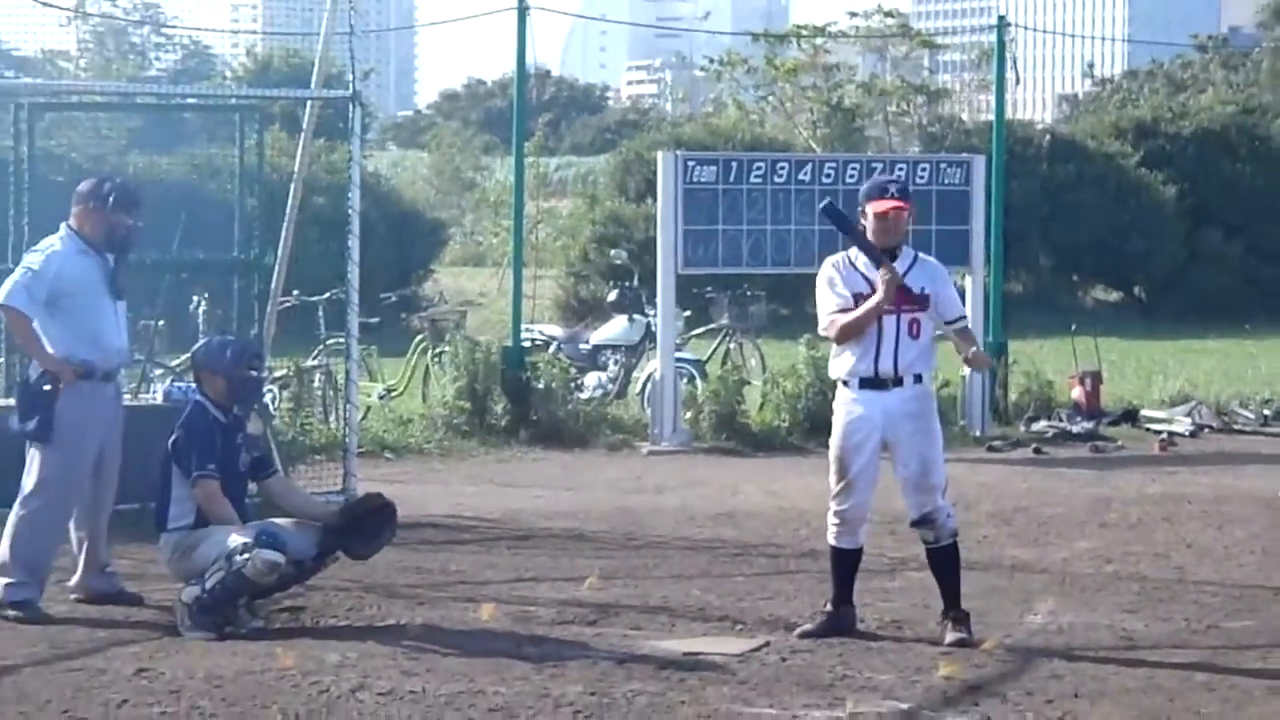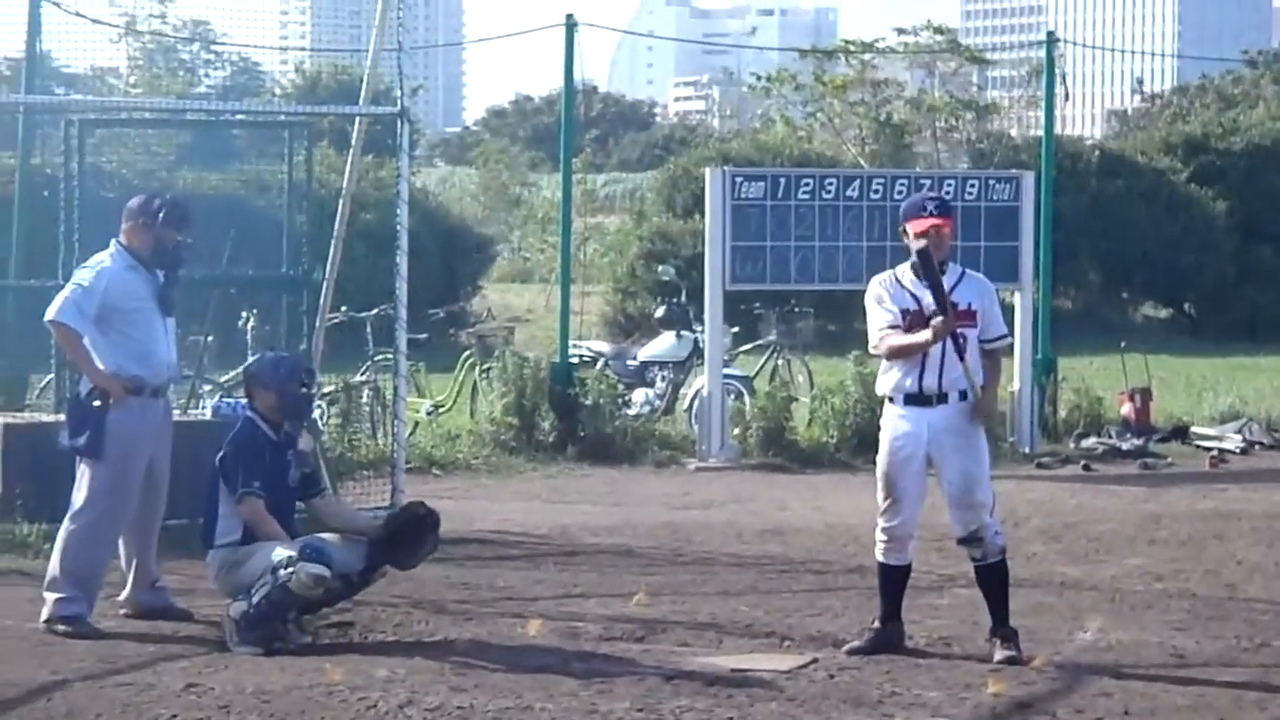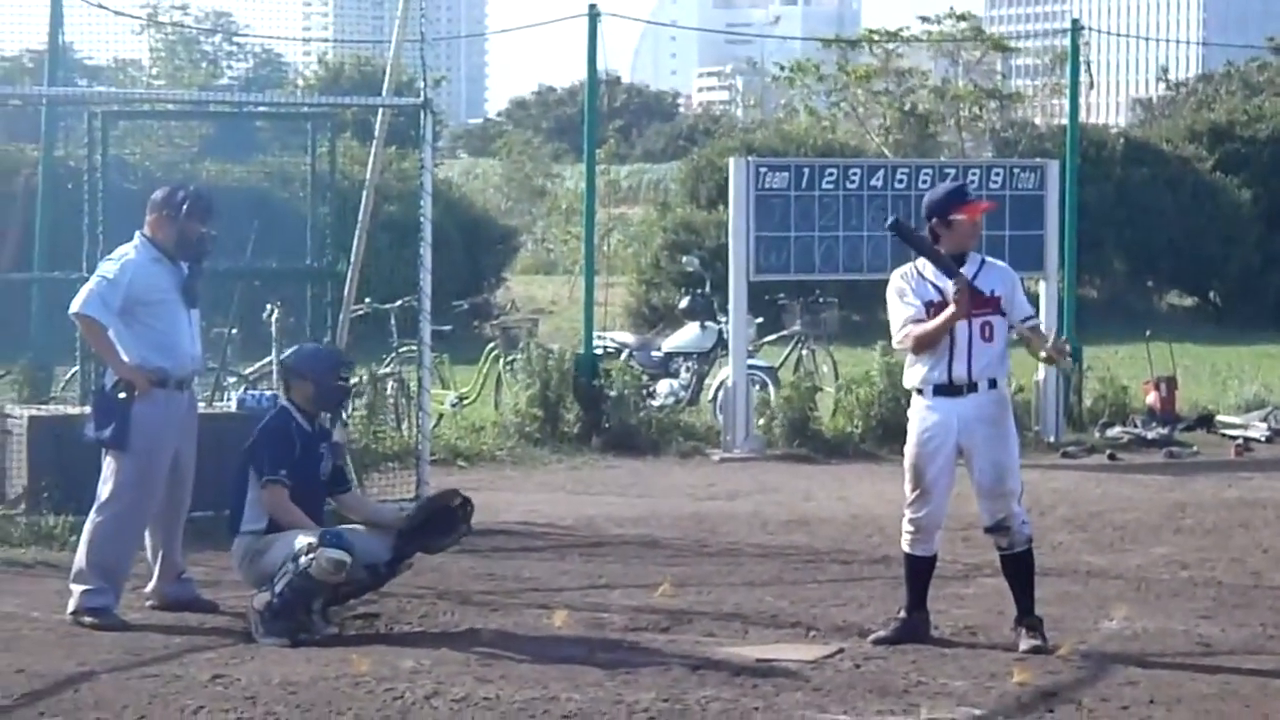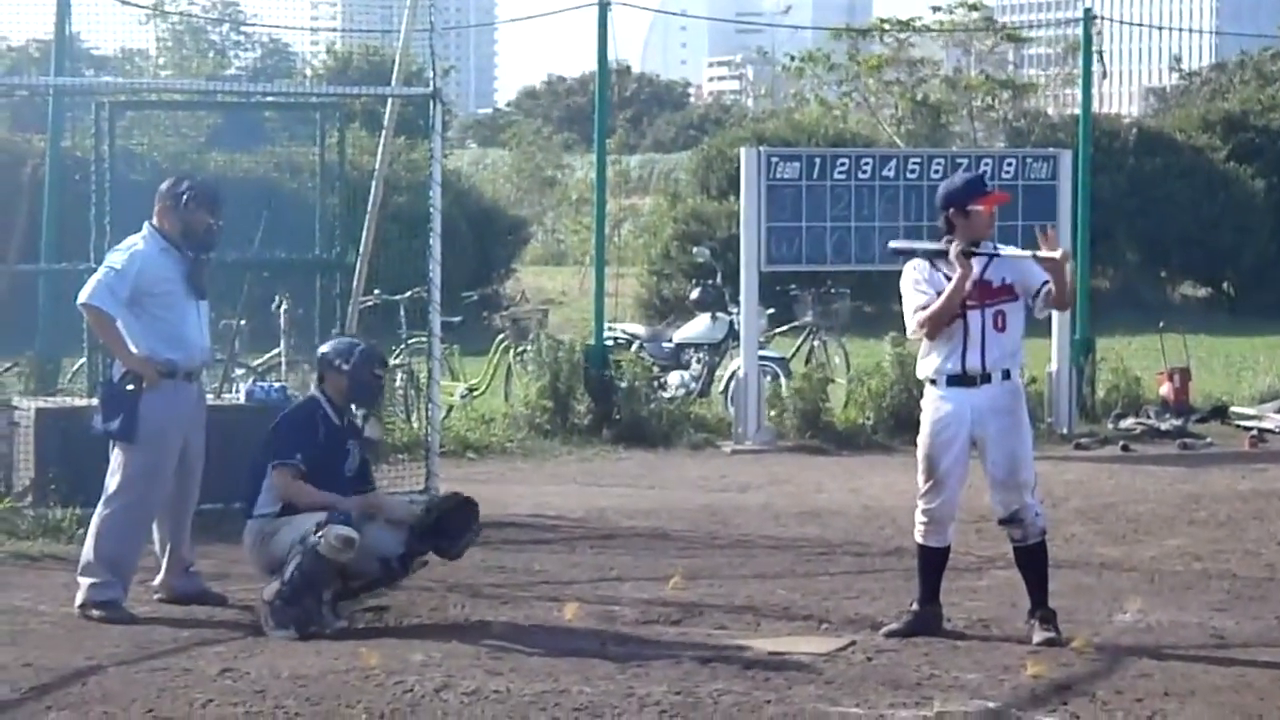
dt=0.3s
person 1, frame 1
left shoulder: (930, 270)
right shoulder: (837, 268)
left elbow: (957, 325)
right elbow: (837, 332)
left wrist: (970, 350)
right wrist: (878, 300)
left hip: (913, 398)
right hip: (857, 400)
left knee: (932, 508)
right knee: (846, 509)
left ankle: (954, 614)
right ankle: (841, 609)
person 1, frame 2
left shoulder: (977, 287)
right shoulder: (885, 286)
left elbow: (993, 351)
right elbow: (887, 346)
left wrist: (989, 393)
right wrist: (929, 336)
left hip: (958, 414)
right hip: (903, 416)
left knee: (978, 523)
right knee: (894, 525)
left ankle: (1002, 631)
right ankle: (888, 626)
person 1, frame 3
left shoulder: (999, 275)
right shoulder: (907, 279)
left elbow: (1025, 329)
right elbow: (913, 342)
left wrist: (1046, 349)
right wrist: (953, 311)
left hip: (987, 403)
right hip: (931, 407)
left knee: (1007, 513)
right knee: (921, 515)
left ankle: (1028, 620)
right ankle: (915, 616)
person 1, frame 4
left shoulder: (1012, 263)
right shoulder: (920, 269)
left elbow: (1058, 301)
right elbow: (928, 327)
left wrist: (1057, 269)
right wrist: (961, 277)
left hip: (1000, 394)
right hip: (945, 398)
left knee: (1019, 504)
right knee: (934, 507)
left ankle: (1041, 612)
right ankle: (926, 608)
person 2, frame 1
left shoulder: (104, 261)
right shoulder: (52, 255)
right wrist: (49, 363)
left hip: (107, 389)
right hip: (69, 392)
left knee: (98, 492)
right knee: (48, 491)
left ankle: (95, 576)
person 2, frame 2
left shoulder: (154, 275)
right shoulder: (104, 271)
right elbow: (60, 320)
right wrist: (98, 377)
left hip: (156, 404)
right hip: (118, 408)
left knee: (147, 506)
right knee: (99, 506)
left ankle: (143, 592)
right ankle: (64, 604)
person 2, frame 3
left shoulder: (178, 268)
right shoulder: (128, 263)
right elbow: (85, 312)
right wrist: (123, 369)
left hip: (181, 396)
right hip: (142, 400)
left knee: (173, 498)
right knee: (124, 499)
left ankle: (170, 584)
right ankle: (91, 596)
person 2, frame 4
left shoulder: (187, 259)
right shoulder: (136, 254)
right elbow: (92, 303)
right wrist: (131, 360)
left hip: (190, 388)
right hip: (152, 391)
left knee: (182, 491)
right knee: (133, 491)
left ankle: (178, 578)
right ankle: (98, 589)
person 3, frame 1
left shoulder: (241, 423)
right shoulder: (197, 424)
left elbow: (276, 486)
right elbow: (209, 497)
left wrist: (334, 517)
right wrist: (248, 540)
left hip: (229, 535)
right hip: (186, 542)
left knee: (321, 541)
right knee: (267, 550)
left ankle: (234, 598)
right ankle: (197, 603)
person 3, frame 2
left shoulder: (290, 441)
right shoulder: (246, 440)
left elbow: (323, 505)
right elbow: (254, 514)
left wrist: (379, 529)
right wrist: (298, 552)
left hip: (277, 550)
right hip: (234, 558)
left knee: (369, 556)
right knee: (313, 563)
left ankle: (283, 613)
right ankle: (245, 618)
person 3, frame 3
left shoulder: (321, 435)
right shoulder: (277, 429)
left elbow: (349, 501)
right elbow: (276, 504)
left wrist: (406, 520)
right wrist: (325, 538)
left hip: (303, 541)
right hip: (259, 548)
left knee: (393, 548)
right knee: (333, 550)
left ankle: (308, 604)
right ankle: (269, 609)
person 3, frame 4
left shoulder: (351, 433)
right shoulder: (303, 418)
left elbow: (370, 499)
right elbow: (281, 485)
left wrist: (421, 517)
right wrist: (341, 504)
left hip: (323, 532)
right hip: (271, 534)
left knee: (409, 545)
right knee: (340, 530)
left ankle: (320, 596)
right ankle: (280, 603)
